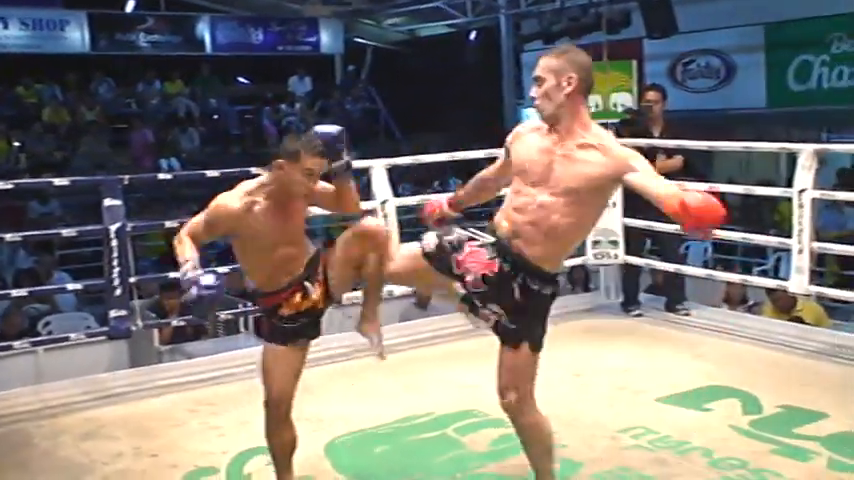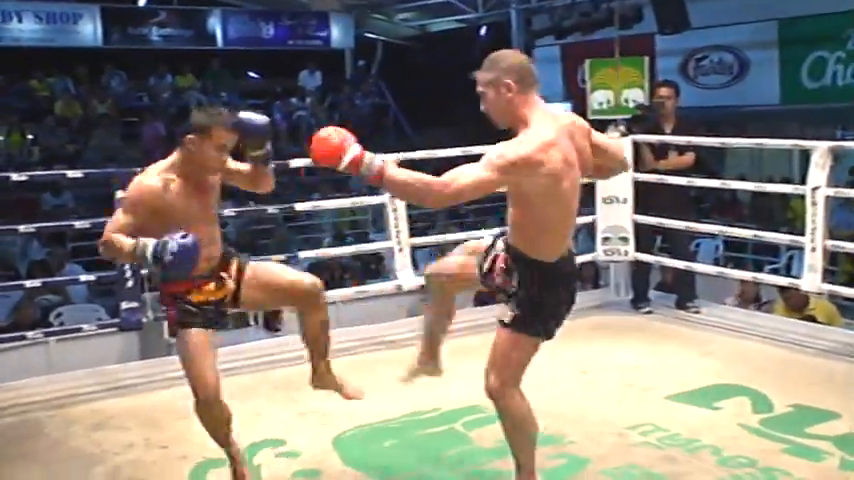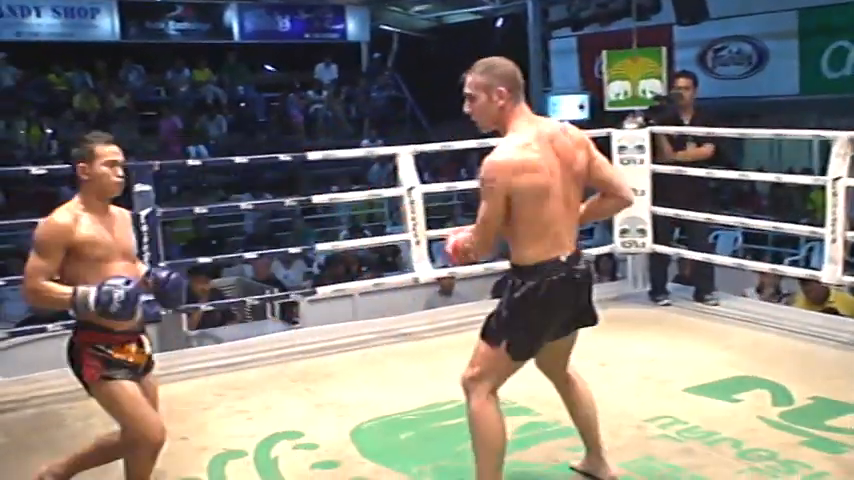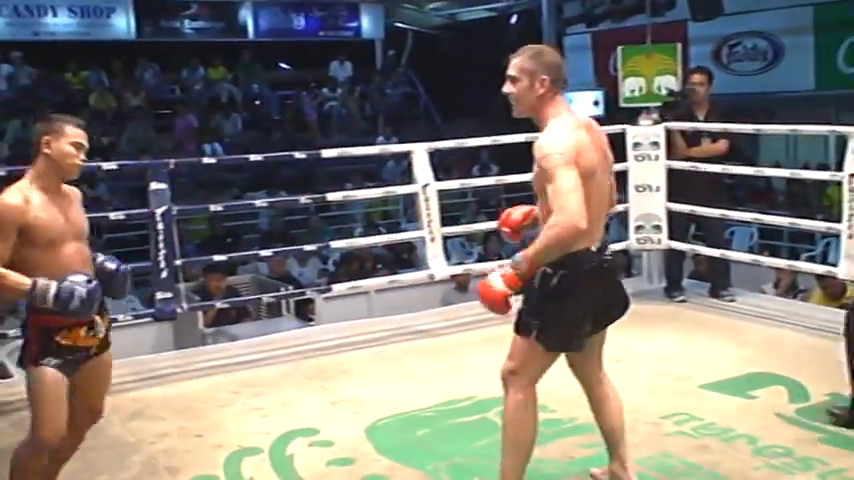
dt=0.3s
person 1, frame 1
left shoulder: (609, 154)
right shoulder: (525, 136)
left elbow: (670, 196)
right elbow: (492, 179)
left wrist: (689, 205)
right wrist: (451, 205)
left hip: (527, 281)
right hip: (489, 251)
left knee: (516, 398)
right knee: (394, 267)
person 1, frame 2
left shoulder: (524, 152)
right shoulder: (570, 126)
left elbow: (441, 193)
right elbow: (619, 163)
left wrist: (362, 162)
left hip: (540, 276)
left knee: (500, 383)
right knee: (442, 274)
right ankle: (429, 355)
person 1, frame 3
left shoulder: (501, 162)
right shoulder: (570, 136)
left elbow: (480, 246)
right elbow: (622, 196)
left wrist: (456, 242)
left hip: (536, 286)
right hip: (572, 272)
left knee: (478, 383)
right knee: (556, 369)
person 1, frame 4
left shoulder: (553, 142)
right shoulder: (587, 129)
left elbow: (573, 223)
left wrist: (517, 268)
left hip: (568, 273)
right hip: (592, 267)
left knee: (517, 377)
right knee: (590, 372)
person 2, frame 1
left shoulder: (301, 188)
right shoulder: (233, 206)
left elbow: (349, 206)
right elbow: (184, 238)
left wrist: (340, 166)
right wrist: (192, 274)
left hip: (319, 274)
right hip: (281, 305)
left knee: (371, 229)
right knee: (277, 405)
left ankle: (369, 315)
person 2, frame 2
left shoulder: (216, 170)
right shoulder: (150, 188)
left elbow: (265, 184)
right elbow: (108, 242)
left wrist: (258, 151)
right wrist: (148, 248)
left hip: (228, 274)
right hip: (187, 297)
left knee: (310, 288)
right knee: (207, 394)
left ankle: (322, 373)
person 2, frame 3
left shoulder: (122, 216)
right shoulder: (62, 223)
right elbow: (33, 288)
left wrist: (155, 279)
right wrist: (90, 299)
left hip: (134, 342)
right hip: (97, 348)
left knee: (138, 436)
right knee: (151, 436)
person 2, frame 4
left shoulder: (72, 195)
left wrist: (99, 264)
right wrist: (50, 293)
left hip: (90, 321)
right hip: (48, 330)
left knee: (86, 416)
right knee: (49, 436)
person 3, frame 1
left shoulder: (675, 133)
right shoulder: (634, 131)
left elbow: (678, 163)
right hip: (637, 201)
left knee: (672, 253)
right knee: (633, 252)
left ankle: (676, 300)
right ankle: (631, 301)
person 3, frame 2
left shoulder: (686, 130)
right shoulder: (646, 129)
left elbow: (689, 160)
right elbow: (645, 164)
left wrist: (658, 164)
left hip: (678, 200)
right hip: (648, 199)
left knee: (682, 251)
right knee: (643, 250)
left ankle: (686, 298)
right ankle: (640, 298)
person 3, frame 3
left shoulder: (705, 120)
right shoulder: (664, 119)
left elbow: (708, 151)
right elbow: (664, 155)
left wrist: (676, 155)
right wrist: (658, 128)
left hip: (695, 191)
right hip: (667, 190)
left knee: (701, 242)
right knee: (661, 242)
left ankle: (704, 290)
right ankle: (658, 290)
person 3, frame 4
left shoulder: (719, 116)
right shoulder: (679, 115)
left elbow: (722, 147)
right elbow: (678, 151)
left wrist: (689, 152)
right wrist: (679, 131)
left hip: (711, 186)
right hip: (682, 186)
left knee: (717, 238)
right knee: (677, 237)
left ankle: (720, 286)
right ankle: (674, 286)
